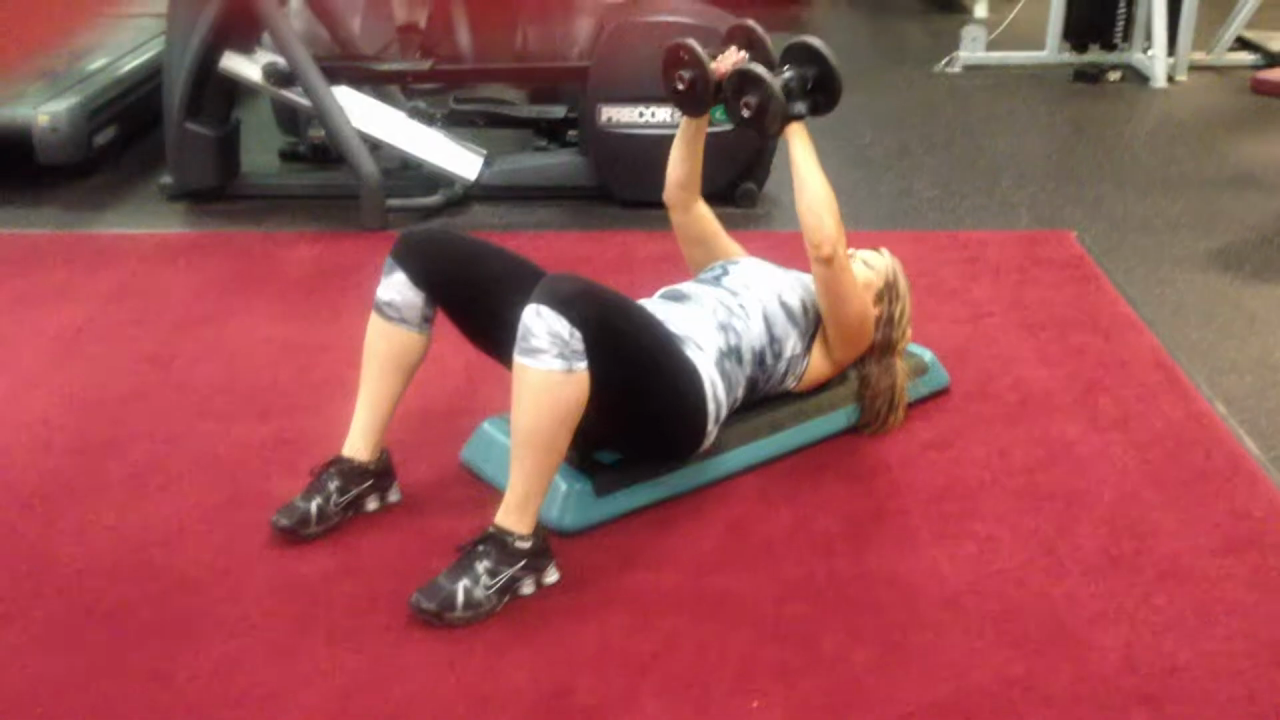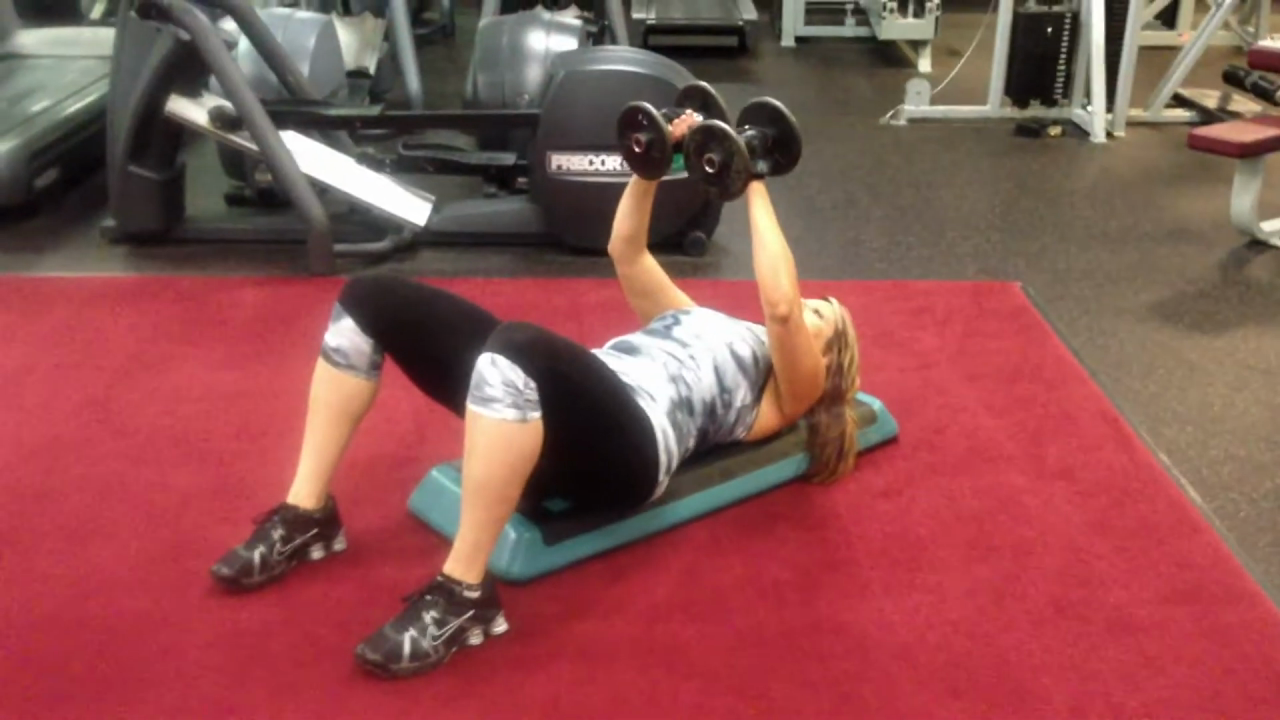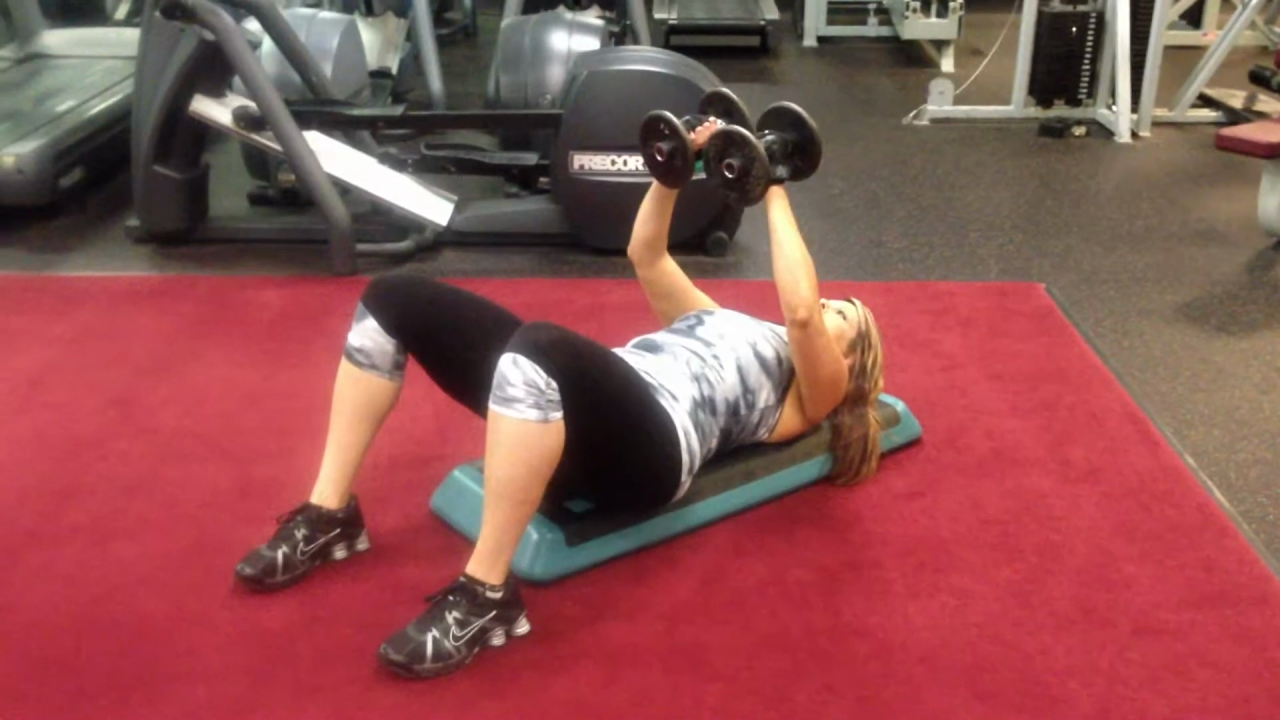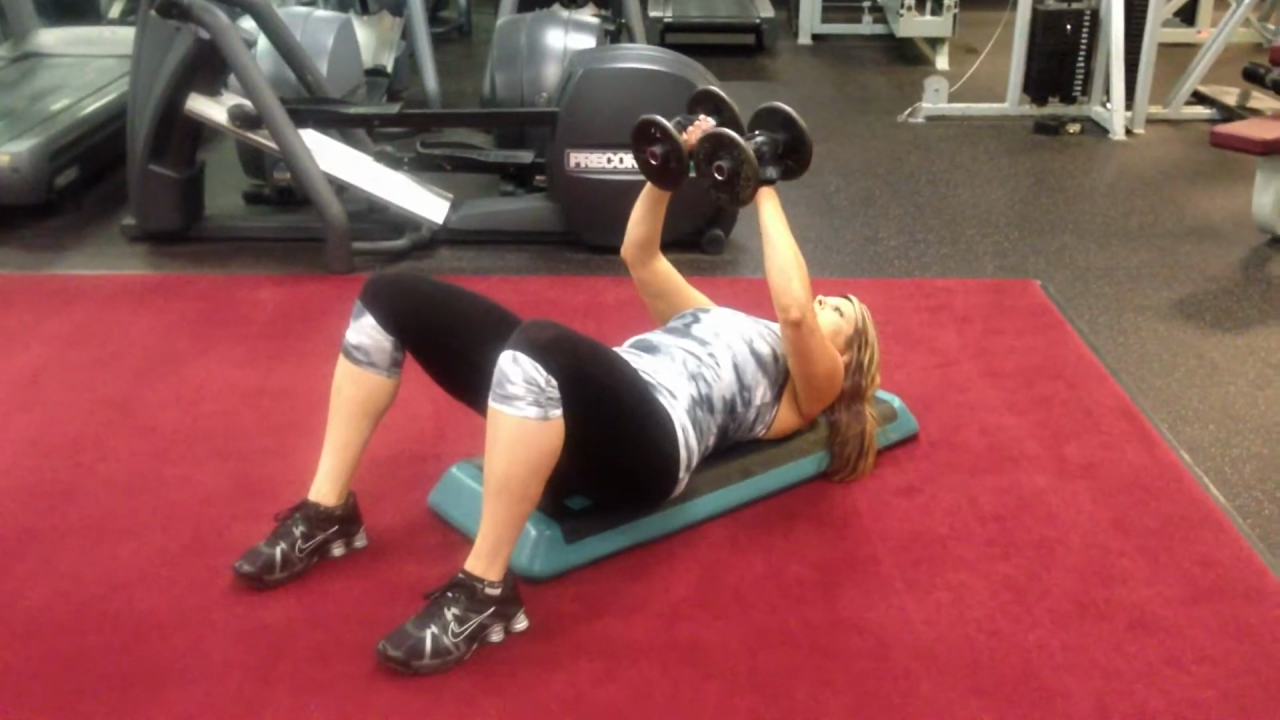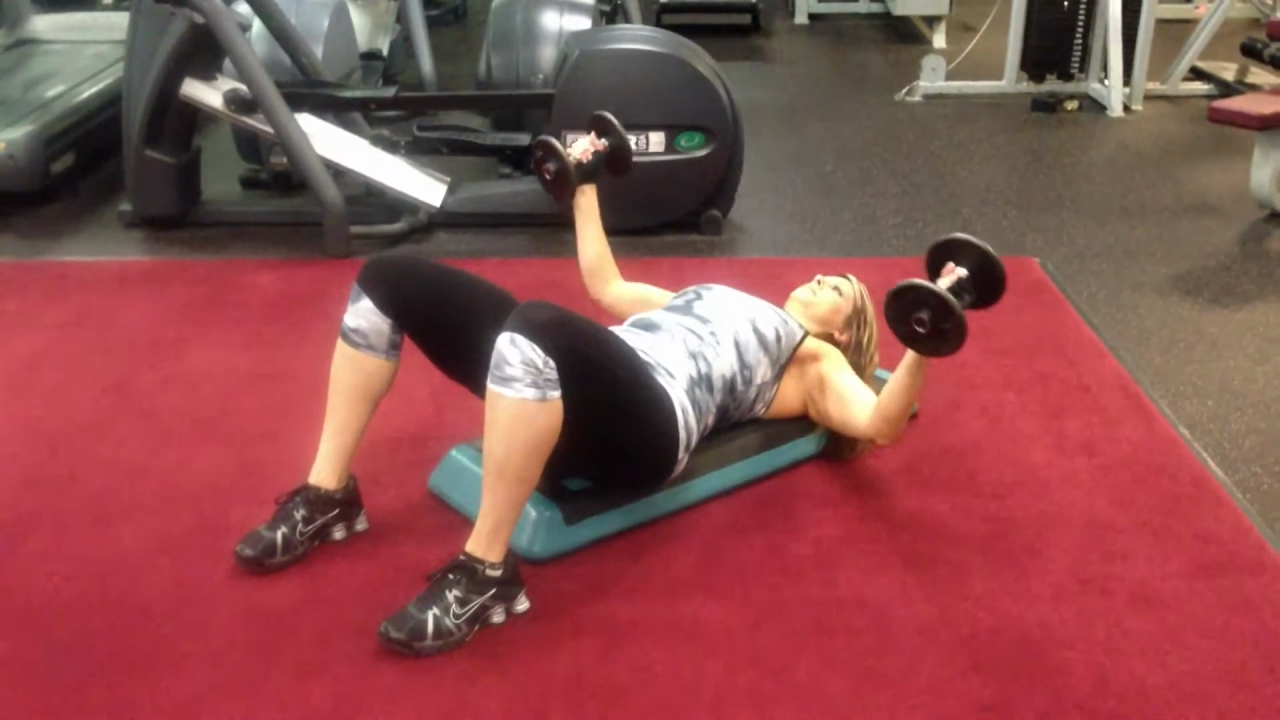
dt=1s
person 1, frame 1
left shoulder: (841, 335)
right shoulder: (755, 273)
left elbow: (825, 246)
right elbow: (682, 202)
left wrist: (795, 130)
right wrist: (700, 106)
left hip: (677, 392)
right hip: (605, 354)
left knee: (560, 298)
right knee: (420, 253)
left ankle: (516, 543)
right ankle: (361, 467)
person 1, frame 2
left shoulder: (791, 389)
right shoulder: (705, 323)
left elbow: (781, 306)
right elbow: (628, 253)
left wrist: (755, 188)
left hip: (630, 441)
right hip: (558, 401)
left knee: (516, 345)
right knee: (370, 299)
left ankle: (464, 594)
right ankle: (306, 515)
person 1, frame 3
left shoulder: (812, 391)
right shoulder: (727, 323)
left elbow: (801, 310)
right elbow: (648, 256)
left wrist: (775, 195)
left hip: (651, 443)
right hip: (585, 401)
left knee: (538, 345)
right knee: (393, 298)
left ankle: (485, 594)
right ankle: (329, 515)
person 1, frame 4
left shoulder: (812, 384)
right shoulder: (721, 321)
left elbow: (793, 309)
right elbow: (640, 257)
left wrist: (764, 194)
left hip: (650, 440)
right hip: (576, 400)
left knee: (538, 344)
right knee: (392, 295)
left ankle: (484, 591)
right ankle: (327, 513)
person 1, frame 5
left shoulder: (814, 362)
right shoulder: (704, 297)
left elbow: (878, 422)
right elbow: (606, 286)
right wrist: (585, 185)
left hip: (652, 418)
right hip: (575, 381)
left knee: (534, 325)
right knee: (390, 277)
left ankle: (485, 573)
right ankle: (327, 496)
